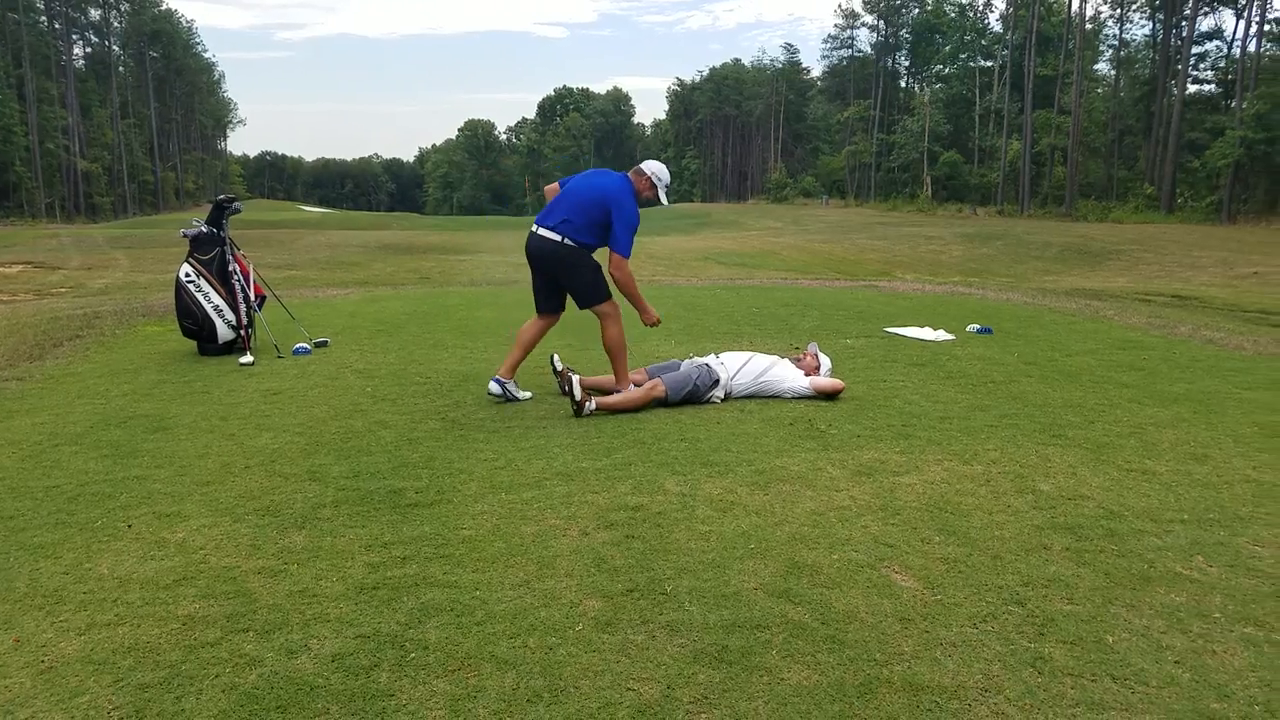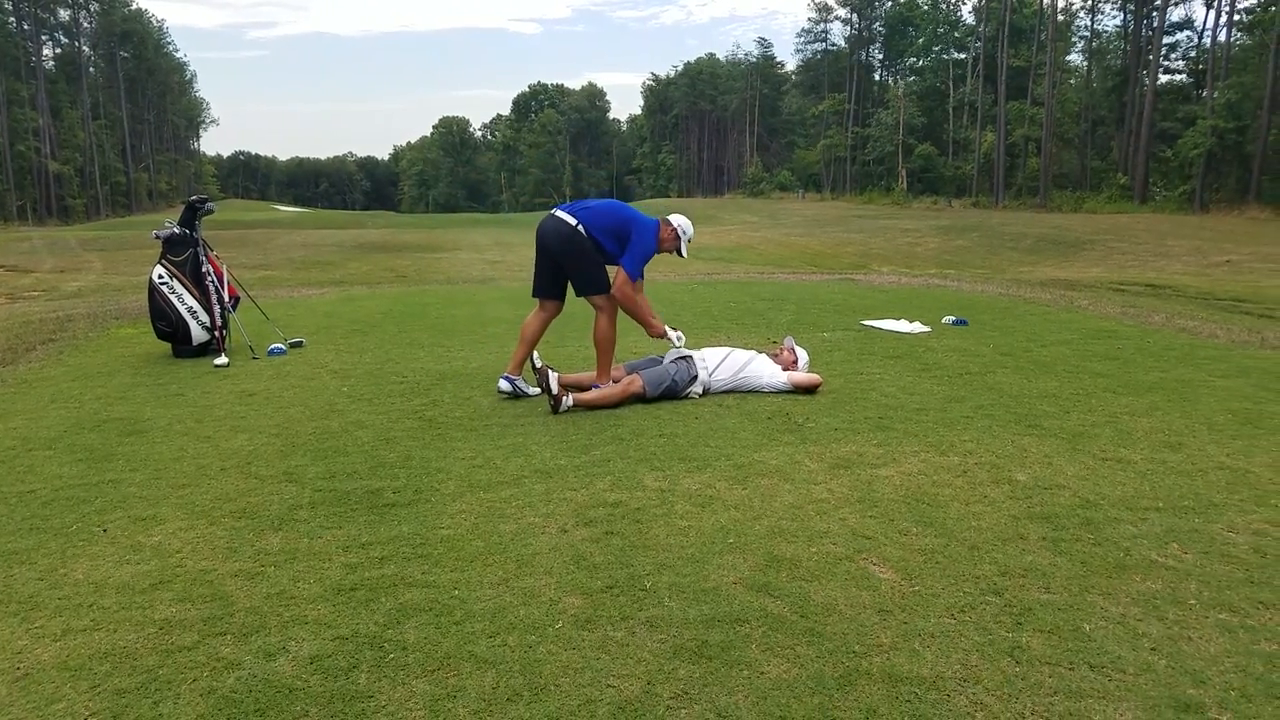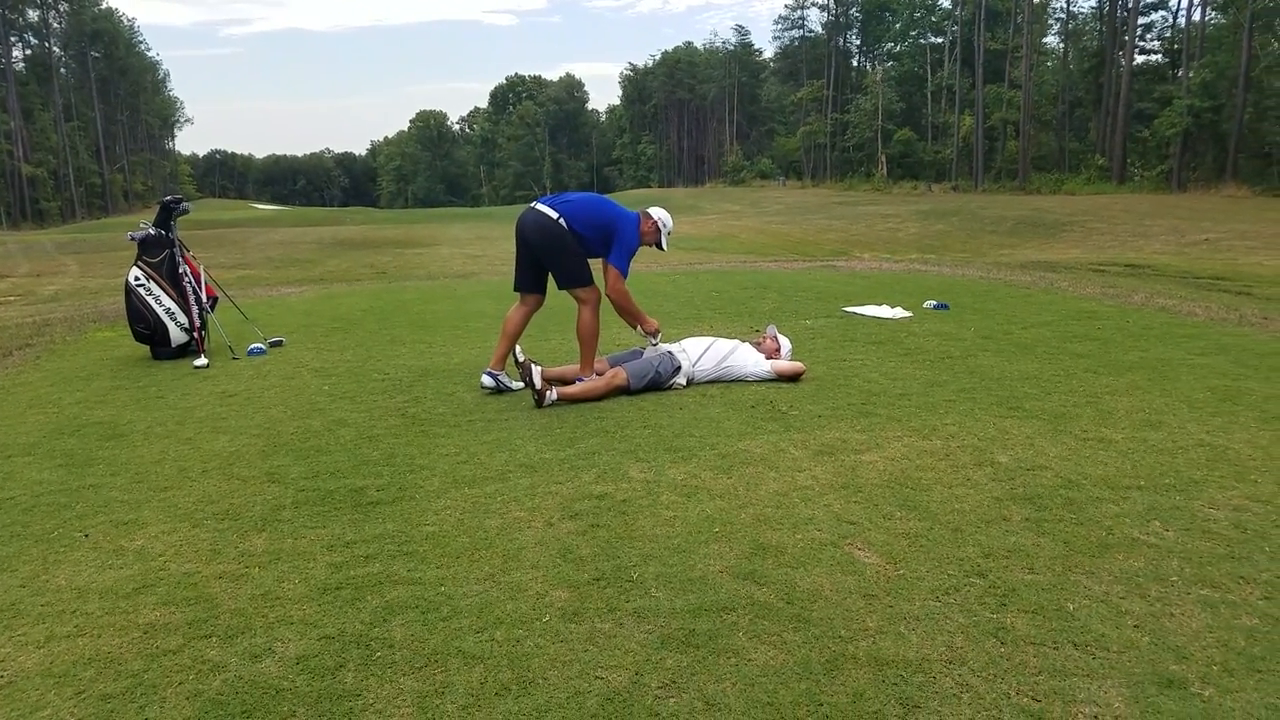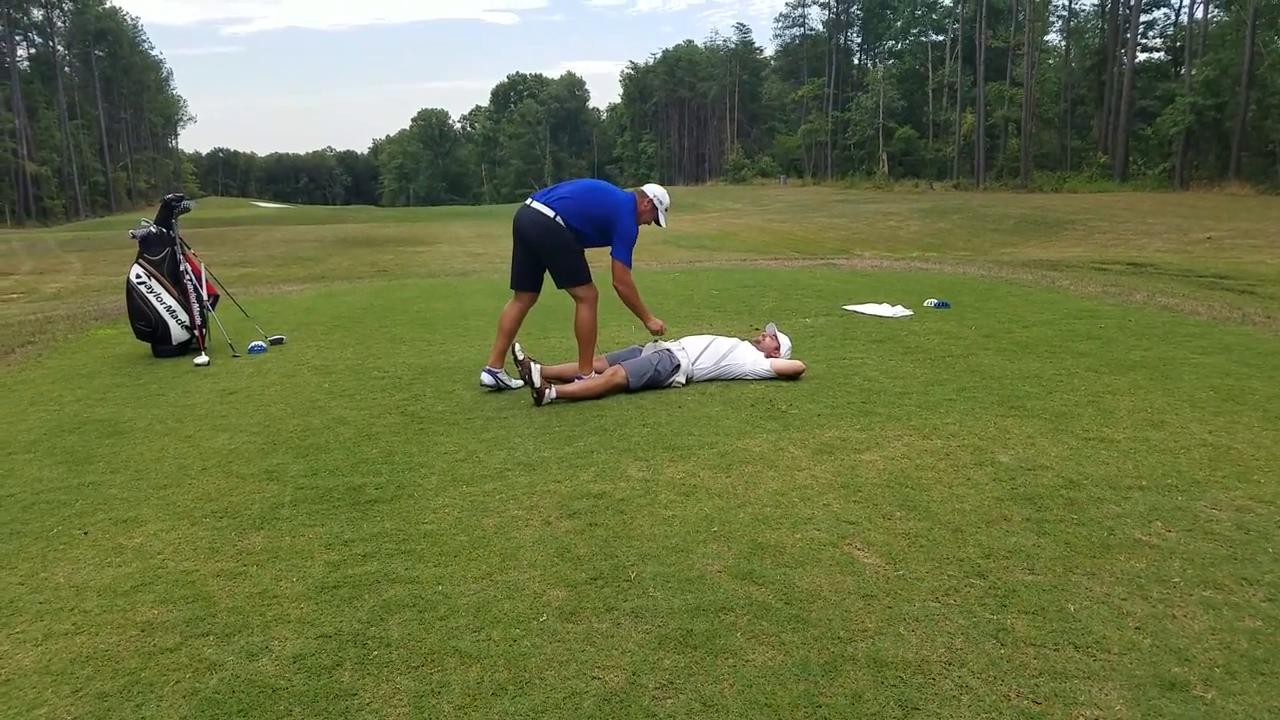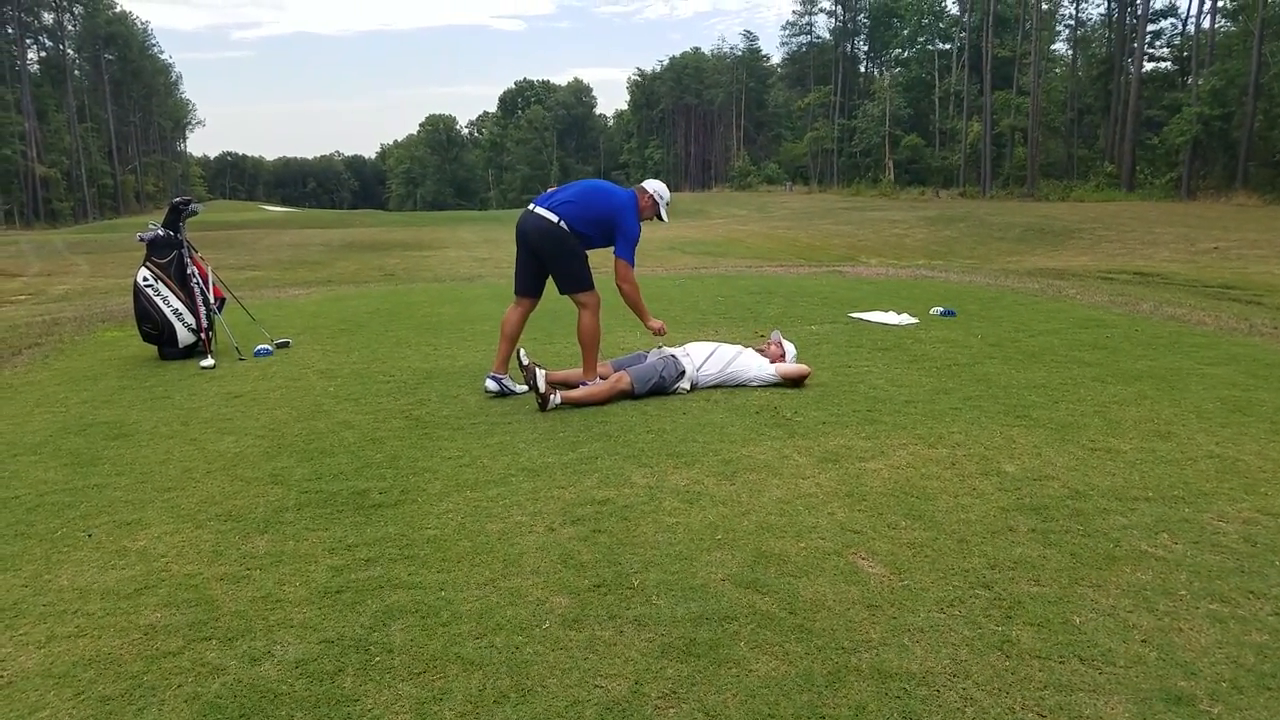
dt=1s
person 1, frame 1
left shoulder: (795, 380)
right shoulder: (782, 364)
left elbow: (837, 385)
left wrist: (821, 389)
left hip: (714, 380)
right hip: (707, 363)
left knee: (652, 388)
right knee: (639, 376)
left ankle: (590, 404)
right ankle: (575, 381)
person 1, frame 2
left shoulder: (772, 375)
right shoulder: (759, 358)
left elbow: (815, 380)
left wrist: (800, 376)
left hip: (694, 375)
right hip: (686, 359)
left knee: (631, 385)
right knee: (618, 372)
left ankle: (567, 399)
right ankle: (556, 378)
person 1, frame 3
left shoulder: (756, 363)
right shoulder: (741, 347)
left elbow: (799, 368)
left wrist: (784, 369)
left hip: (677, 365)
right hip: (671, 349)
left knee: (615, 378)
right knee: (600, 365)
left ankle: (551, 394)
right ankle: (540, 372)
person 1, frame 4
left shoulder: (755, 362)
right shoulder: (741, 346)
left elbow: (798, 367)
left wrist: (783, 369)
left hip: (677, 364)
right hip: (670, 348)
left knee: (614, 376)
right knee: (599, 363)
left ankle: (550, 392)
right ankle: (539, 370)
person 1, frame 5
left shoulder: (760, 369)
right shoulder: (746, 353)
left elbow: (803, 370)
left wrist: (790, 381)
left hip: (681, 370)
right hip: (673, 353)
left knee: (618, 383)
right knee: (603, 369)
left ankle: (554, 397)
right ankle: (543, 376)
person 2, frame 1
left shoulder: (598, 174)
right shoulder: (626, 206)
left elbow: (551, 190)
right elbow: (617, 270)
right wrist: (643, 309)
left hip: (536, 241)
right hip: (563, 249)
left knee: (546, 316)
right knee: (609, 313)
left ankle: (504, 378)
right ankle: (624, 388)
person 2, frame 2
left shoulder: (639, 226)
right shoulder: (646, 236)
left elbow: (635, 294)
right elbow: (620, 291)
left wrist: (663, 328)
right wrist: (649, 325)
left hip: (549, 226)
right hip: (570, 234)
left knee: (547, 309)
right knee: (605, 306)
left ankle: (512, 376)
right ankle: (602, 385)
person 2, frame 3
left shoulder: (616, 221)
right shoulder: (629, 229)
left elbow: (613, 287)
right elbow: (614, 290)
left wrist: (637, 325)
right wrist: (644, 321)
left hip: (529, 219)
right hip: (550, 227)
left knee: (529, 302)
right knee: (589, 299)
left ankle: (494, 371)
right ankle: (585, 377)
person 2, frame 4
left shoulder: (613, 197)
right shoulder: (625, 215)
right elbow: (621, 283)
right wrist: (648, 319)
left hip: (526, 215)
right hip: (548, 225)
left knee: (523, 298)
right knee: (586, 297)
left ankle: (493, 369)
right ankle: (584, 376)
person 2, frame 5
left shoulder: (610, 193)
right shoulder: (627, 213)
left elbow: (552, 192)
right elbow: (624, 281)
right wrist: (648, 319)
left hip: (529, 220)
right hip: (553, 231)
left knee: (523, 303)
right knee: (588, 303)
left ankle: (498, 375)
right ankle: (589, 382)
